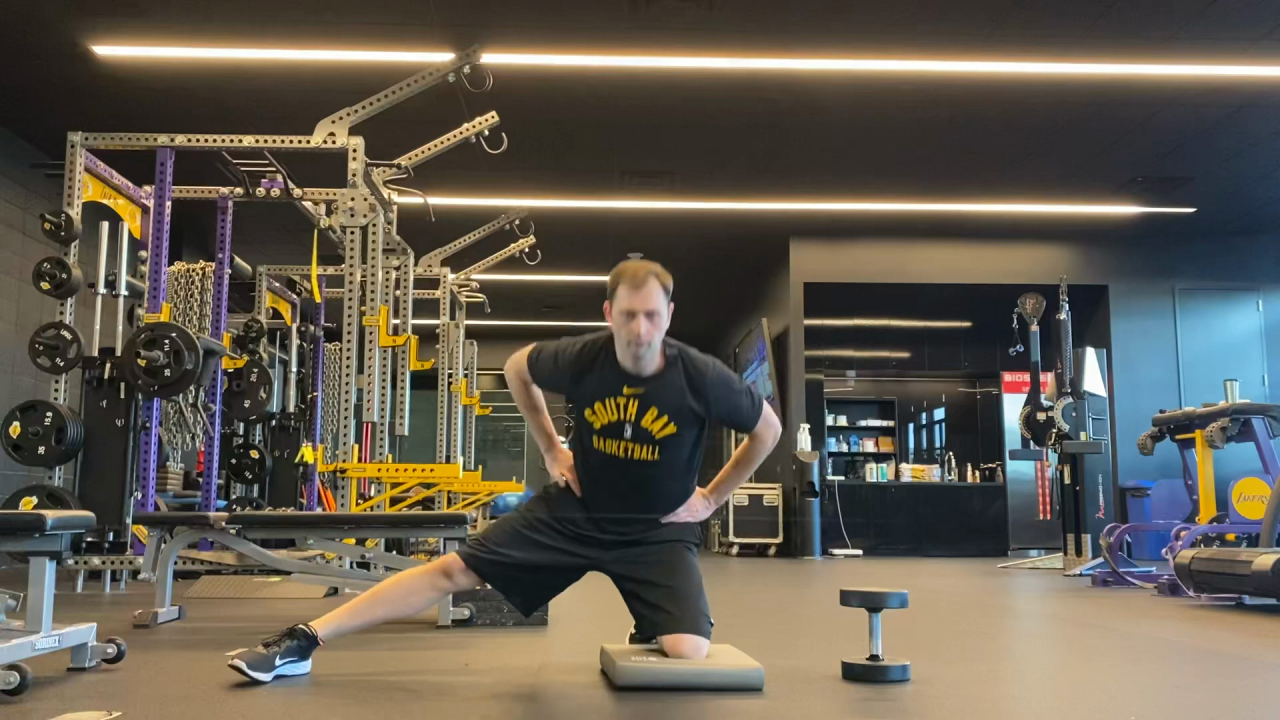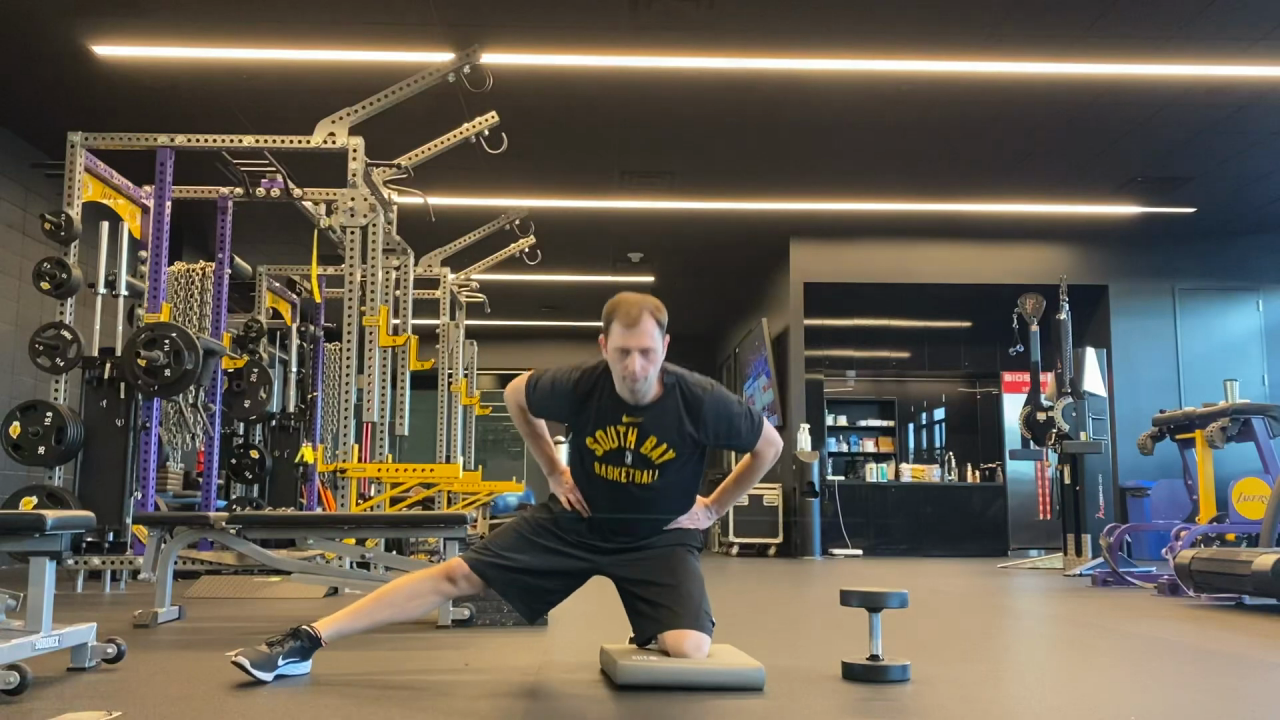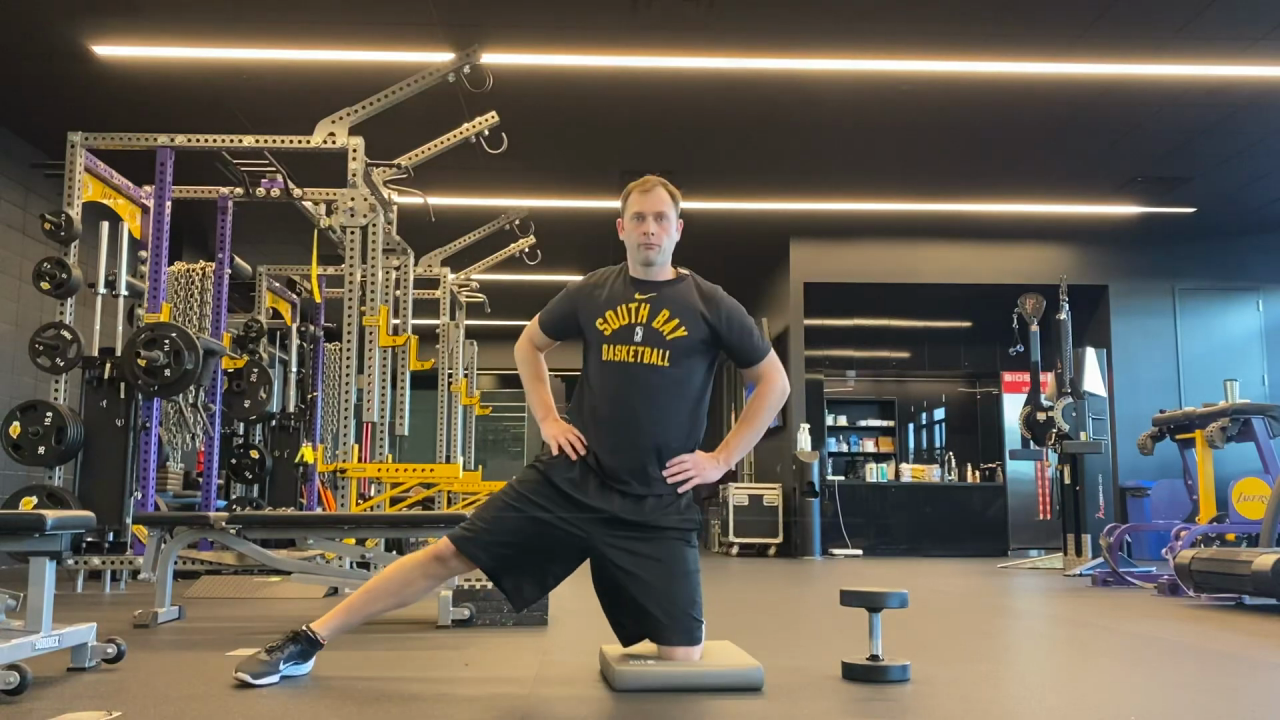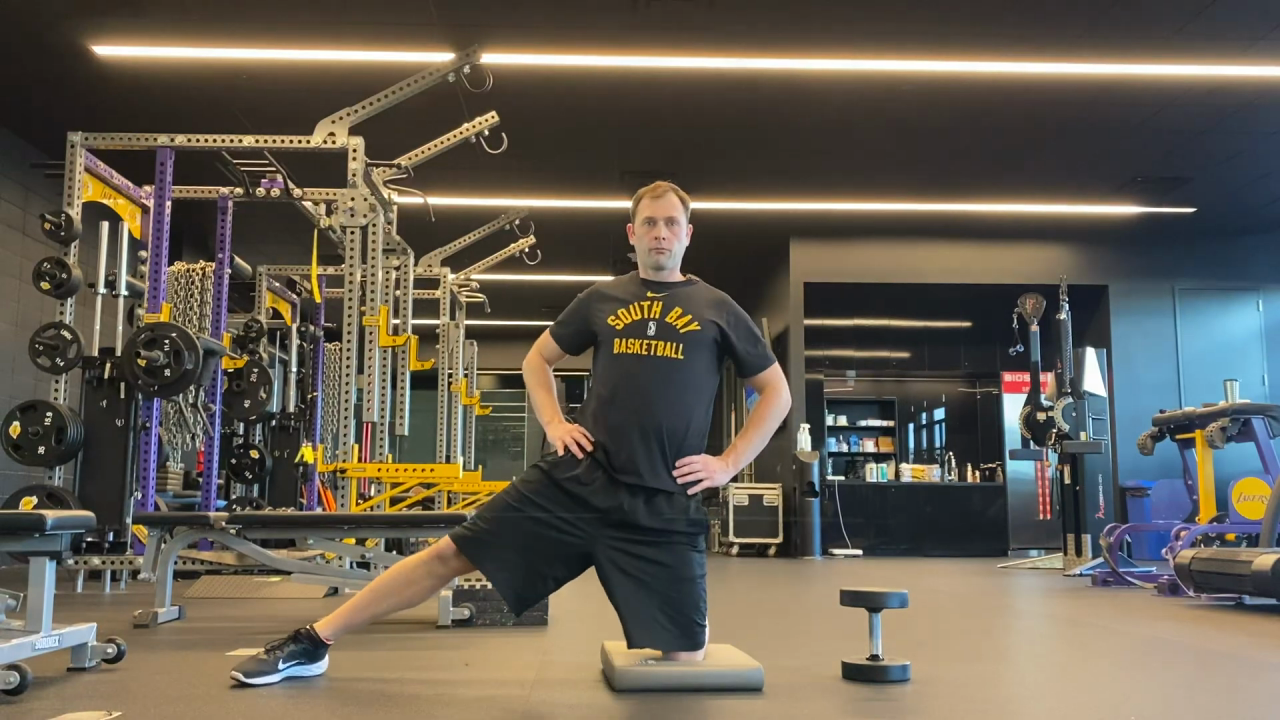
dt=0.4s
person 1, frame 1
left shoulder: (702, 378)
right shoulder: (581, 358)
left elbow: (767, 431)
right elbow: (517, 369)
left wrist: (711, 498)
right wrist: (552, 452)
left hip: (658, 531)
right hip: (576, 511)
left knee: (688, 655)
right knee: (452, 571)
left ankle: (652, 630)
right ankle: (304, 640)
person 1, frame 2
left shoulder: (700, 401)
right shoulder: (576, 387)
left elbow: (769, 446)
right elbow: (515, 395)
left wrist: (712, 508)
right wrist: (555, 473)
left hip: (661, 537)
right hip: (577, 522)
left knee: (689, 652)
right knee: (453, 576)
left ankle: (653, 631)
right ankle: (304, 641)
person 1, frame 3
left shoulder: (710, 304)
right shoulder: (592, 291)
left elbow: (774, 383)
right elbow: (529, 345)
left wrist: (721, 460)
right wrist: (548, 420)
left hip: (656, 501)
right hip: (570, 477)
left knee: (682, 658)
right knee: (446, 556)
left ankle: (673, 617)
right ankle: (307, 641)
person 1, frame 4
left shoulder: (718, 309)
right shoulder: (603, 297)
left elbow: (777, 394)
right elbow: (537, 359)
left wrist: (729, 465)
right wrist: (554, 424)
left hip: (664, 501)
right hip: (577, 476)
left knee: (684, 658)
right knee: (451, 556)
left ankle: (693, 617)
right ankle: (312, 643)
